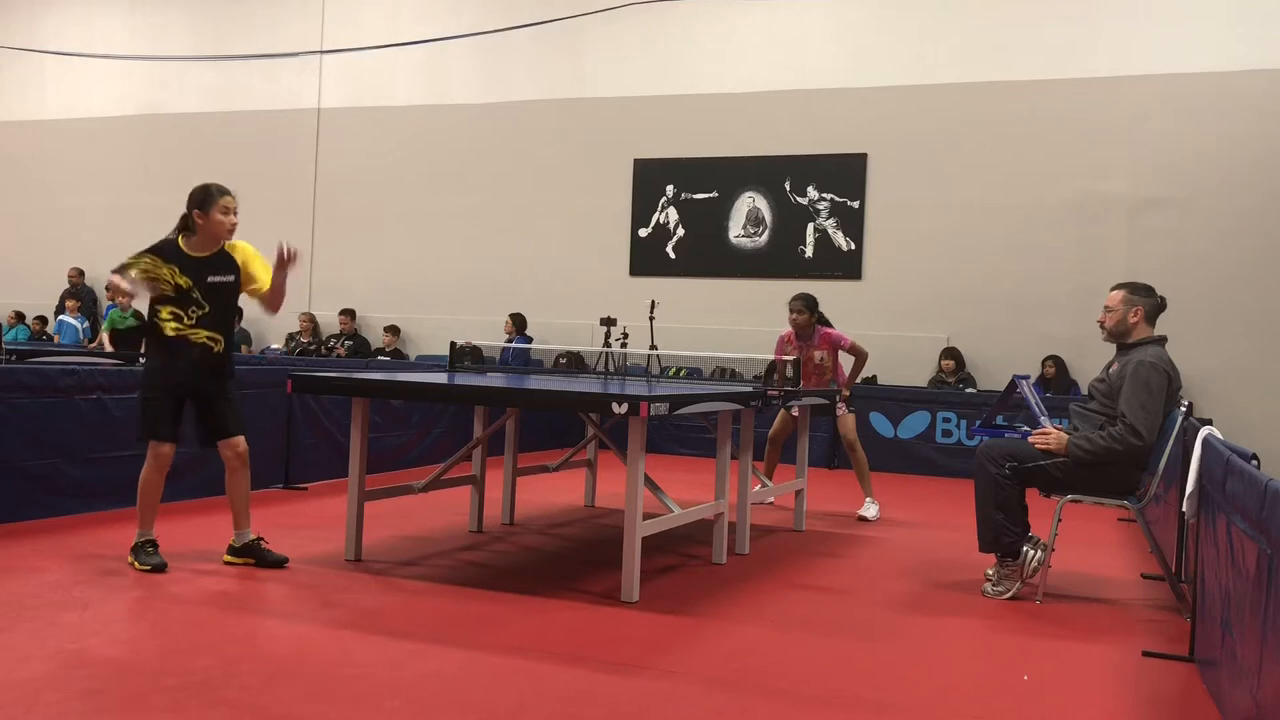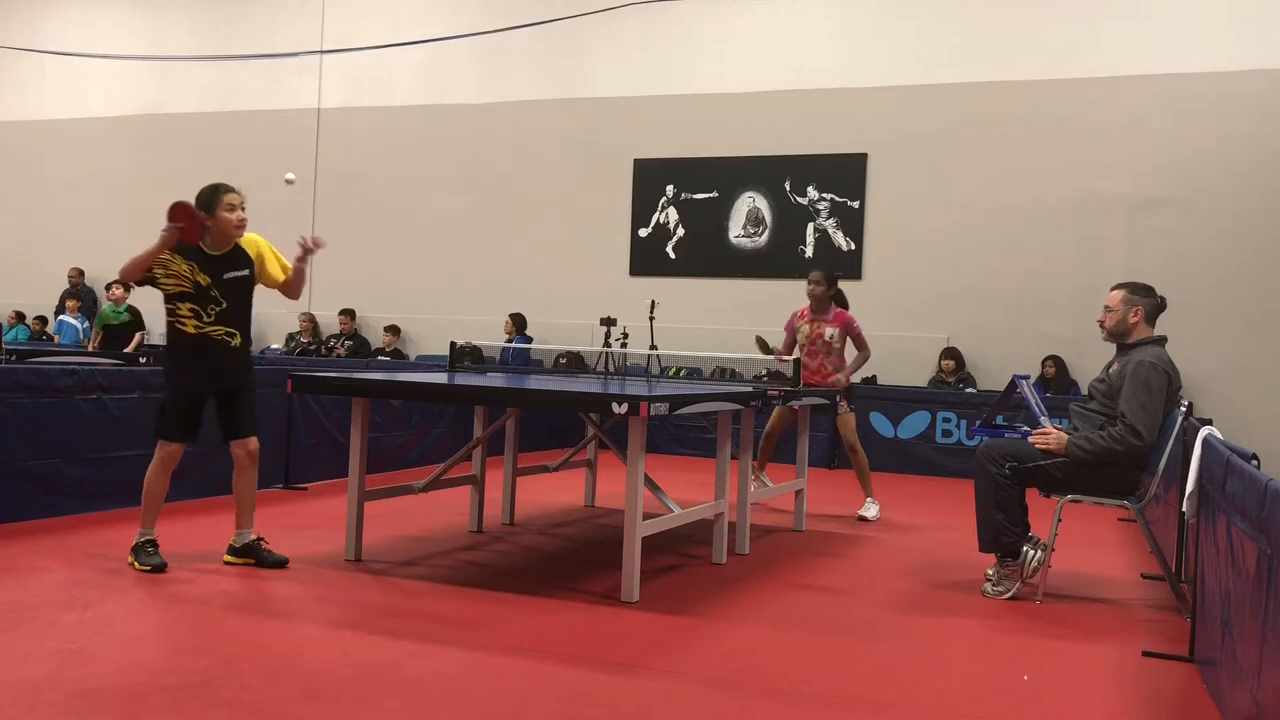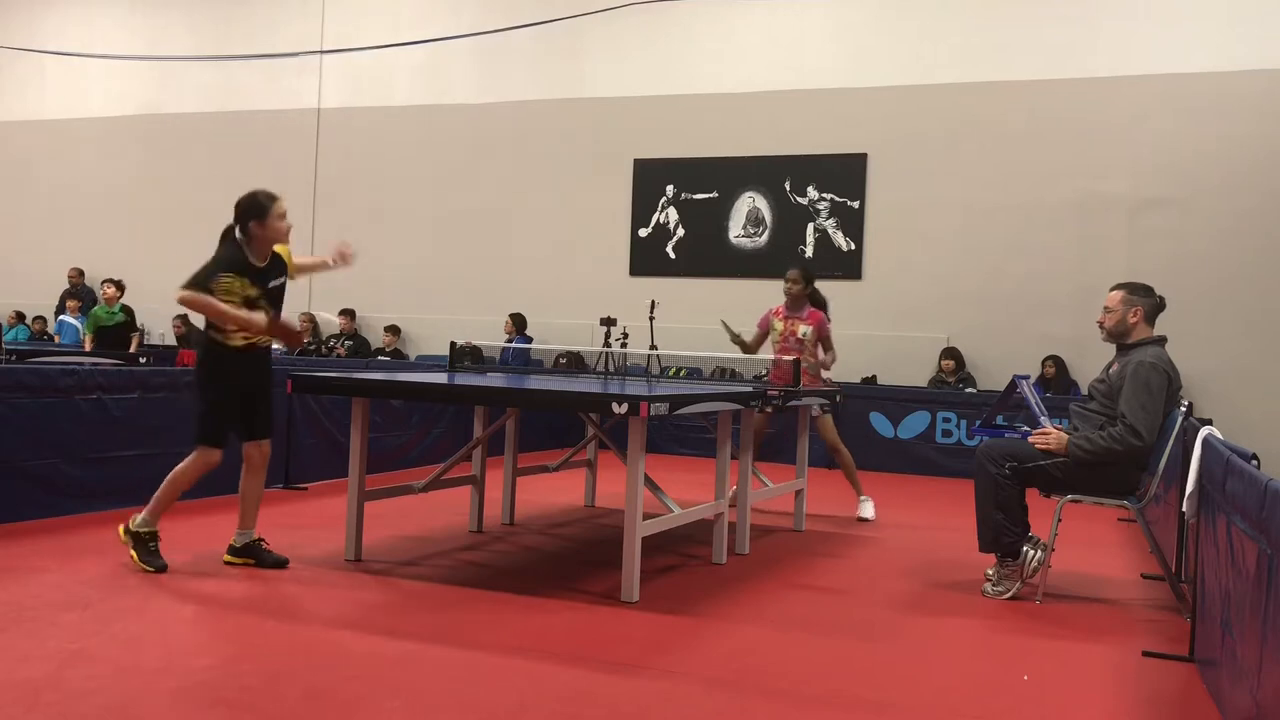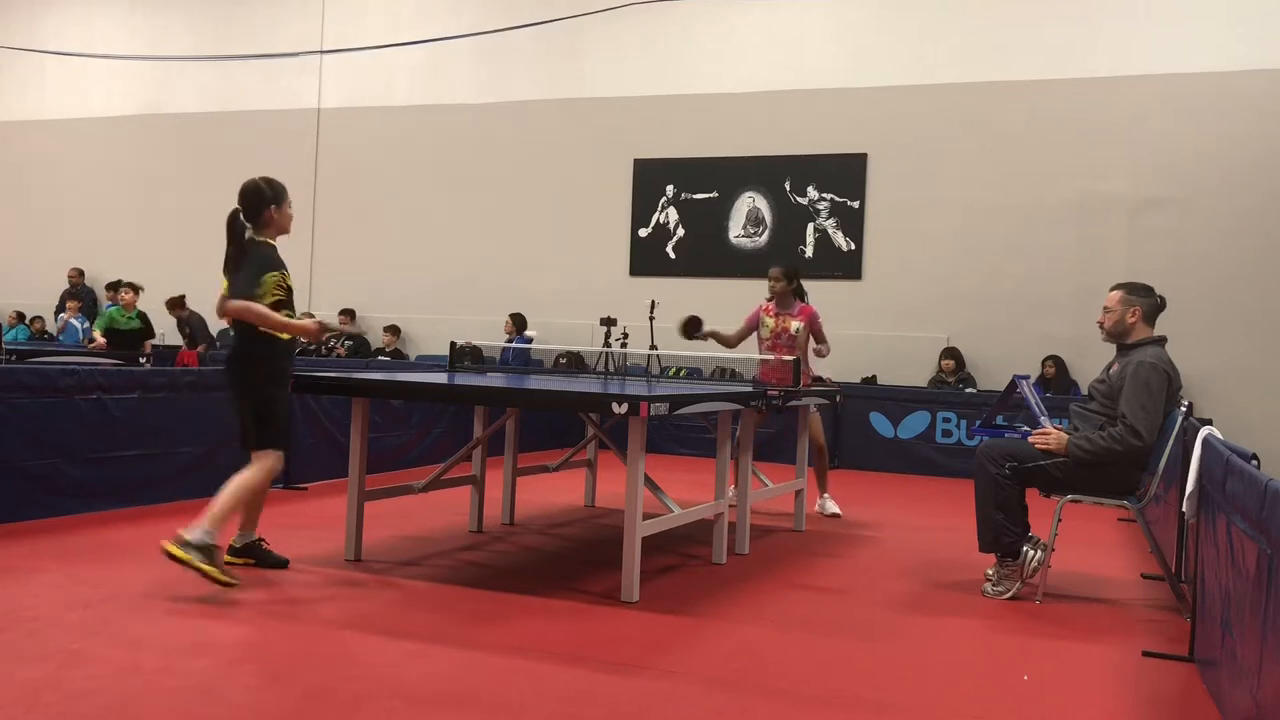
dt=0.3s
person 1, frame 1
left shoulder: (239, 255)
right shoulder: (163, 253)
left elbow: (273, 303)
right elbow: (116, 276)
left wrist: (281, 270)
right wrist: (125, 285)
left hip: (214, 371)
right hip: (165, 369)
left knee: (236, 451)
right knee: (161, 453)
left ankle: (243, 542)
right ankle: (143, 541)
person 1, frame 2
left shoulder: (252, 248)
right shoulder: (179, 252)
left elbow: (292, 291)
right elbow: (126, 277)
left wrist: (302, 262)
right wrist: (159, 246)
left hip: (234, 368)
right hip: (185, 367)
left knee: (247, 451)
right knee: (169, 452)
left ankle: (244, 541)
right ankle: (144, 540)
person 1, frame 3
left shoulder: (278, 257)
right shoulder: (229, 261)
right elbow: (186, 296)
left wrist: (325, 263)
right wrist: (240, 316)
left hip: (256, 368)
right hip: (221, 369)
left knee: (260, 452)
right knee: (208, 456)
left ankle: (244, 542)
right ankle: (141, 528)
person 1, frame 4
left shoulder: (251, 248)
right shoulder: (259, 254)
right elbow: (231, 306)
right wrist: (295, 326)
left hip: (259, 366)
right hip: (258, 368)
left knee: (266, 456)
right knee: (266, 461)
left ankle: (246, 541)
right ankle: (196, 540)
person 2, frame 1
left shoulder: (1147, 364)
right shoulder: (1131, 356)
left elbow: (1133, 437)
left wrist: (1069, 445)
right wrist: (1066, 433)
left hip: (1109, 468)
right hip: (1094, 455)
left knee: (993, 455)
right knee: (996, 452)
left ankle: (1013, 554)
right ankle: (1020, 545)
person 2, frame 2
left shoulder: (1147, 364)
right shoulder: (1131, 355)
left elbow: (1133, 437)
left wrist: (1069, 445)
right wrist: (1067, 434)
left hip: (1110, 468)
right hip: (1095, 456)
left knee: (993, 454)
right knee: (997, 452)
left ankle: (1013, 554)
right ankle: (1020, 545)
person 2, frame 3
left shoulder: (1147, 365)
right shoulder: (1131, 356)
left elbow: (1133, 438)
left wrist: (1070, 445)
right wrist: (1068, 433)
left hip: (1110, 468)
right hip: (1095, 455)
left knee: (994, 455)
right knee: (997, 452)
left ankle: (1013, 554)
right ankle: (1020, 544)
person 2, frame 4
left shoulder: (1147, 365)
right shoulder: (1131, 356)
left elbow: (1133, 438)
left wrist: (1070, 445)
right wrist: (1067, 433)
left hip: (1109, 468)
right hip: (1095, 456)
left knee: (994, 455)
right knee: (997, 452)
left ankle: (1013, 554)
right ankle: (1020, 545)
person 3, frame 1
left shoulder: (830, 337)
right shoulder: (785, 340)
left elbow: (862, 355)
left wrist: (847, 386)
left knee: (850, 440)
right knee: (774, 437)
left ankle: (870, 501)
person 3, frame 2
left shoulder: (844, 319)
right shoulder: (797, 318)
left elbow: (865, 351)
right elbow: (785, 354)
left wrist: (845, 374)
left hip: (834, 386)
right hip: (802, 384)
left knee: (850, 441)
right knee: (770, 432)
left ankle: (871, 500)
person 3, frame 3
left shoulder: (818, 318)
right shoulder: (772, 315)
left elbow: (830, 352)
right elbow: (752, 349)
left wrist: (828, 361)
right wrist: (740, 342)
left hip: (810, 387)
left knee: (834, 444)
right knee: (752, 436)
left ankle: (863, 498)
right ankle: (740, 488)
person 3, frame 4
left shoulder: (808, 313)
right shoulder: (761, 312)
left elbow: (824, 343)
right elbow: (733, 342)
left wrist: (823, 350)
right wrist: (711, 334)
left hip: (799, 385)
left knee: (818, 443)
left ankle: (824, 497)
right ankle: (738, 489)
